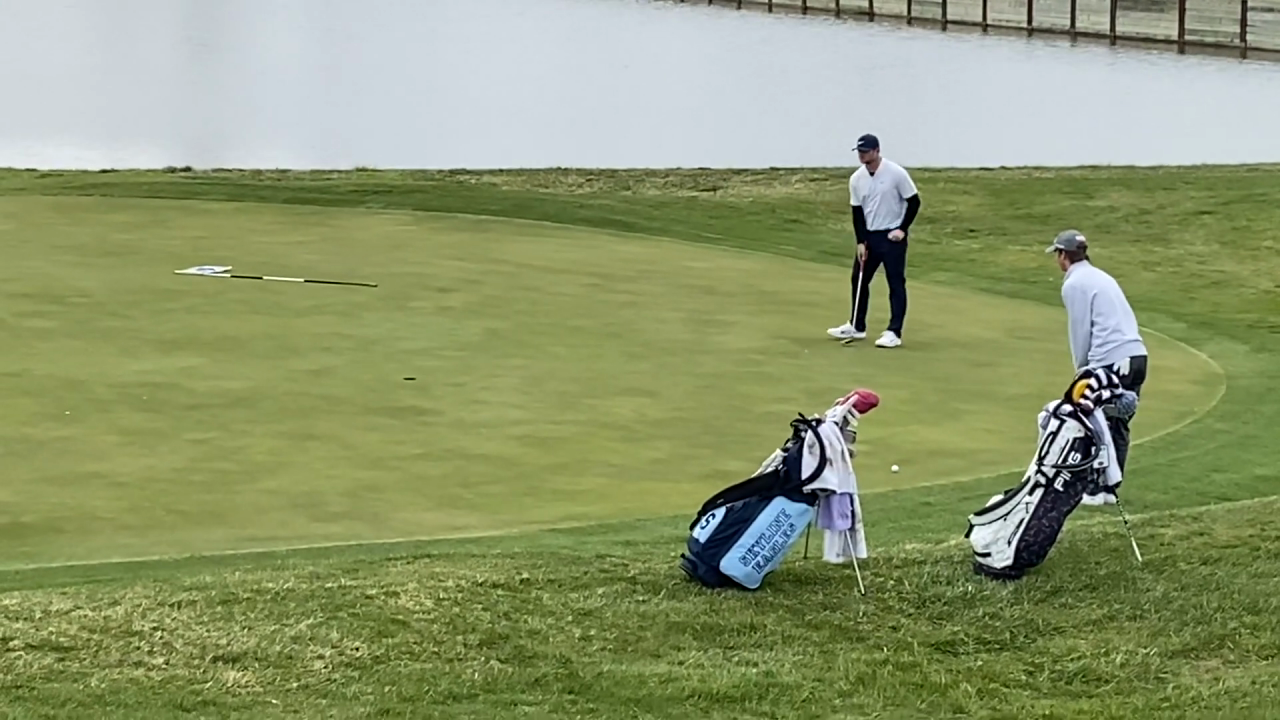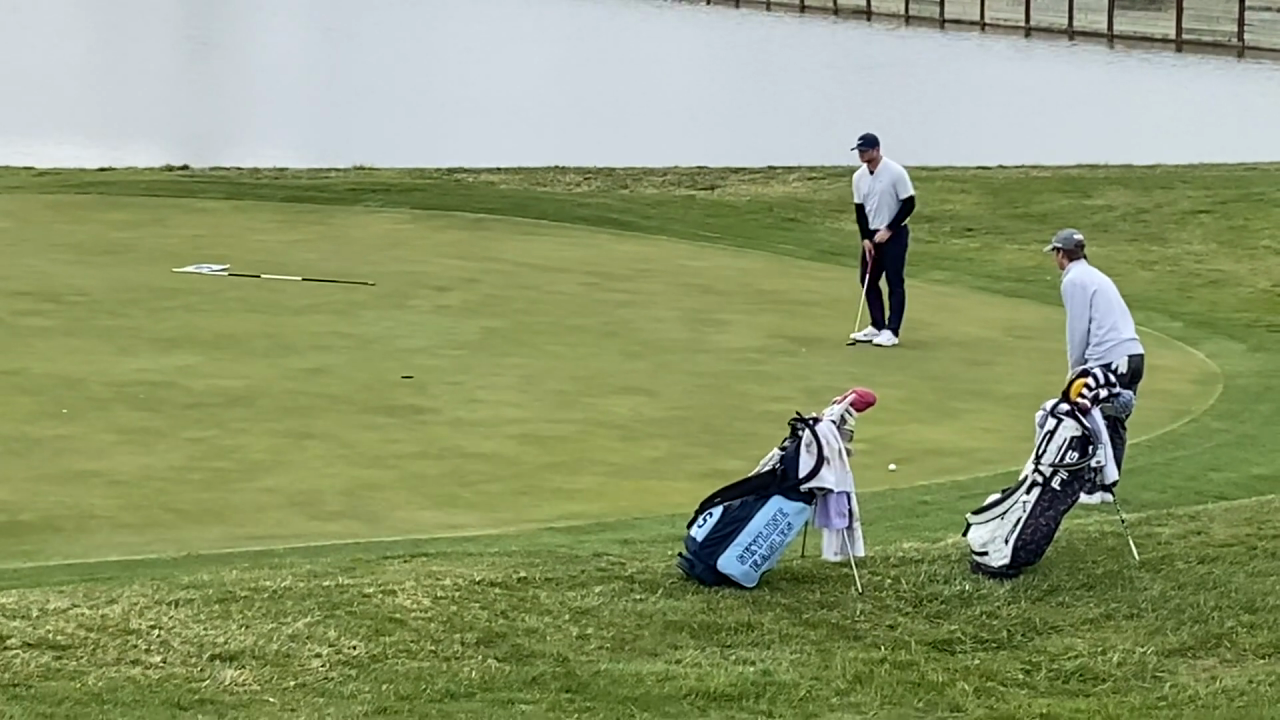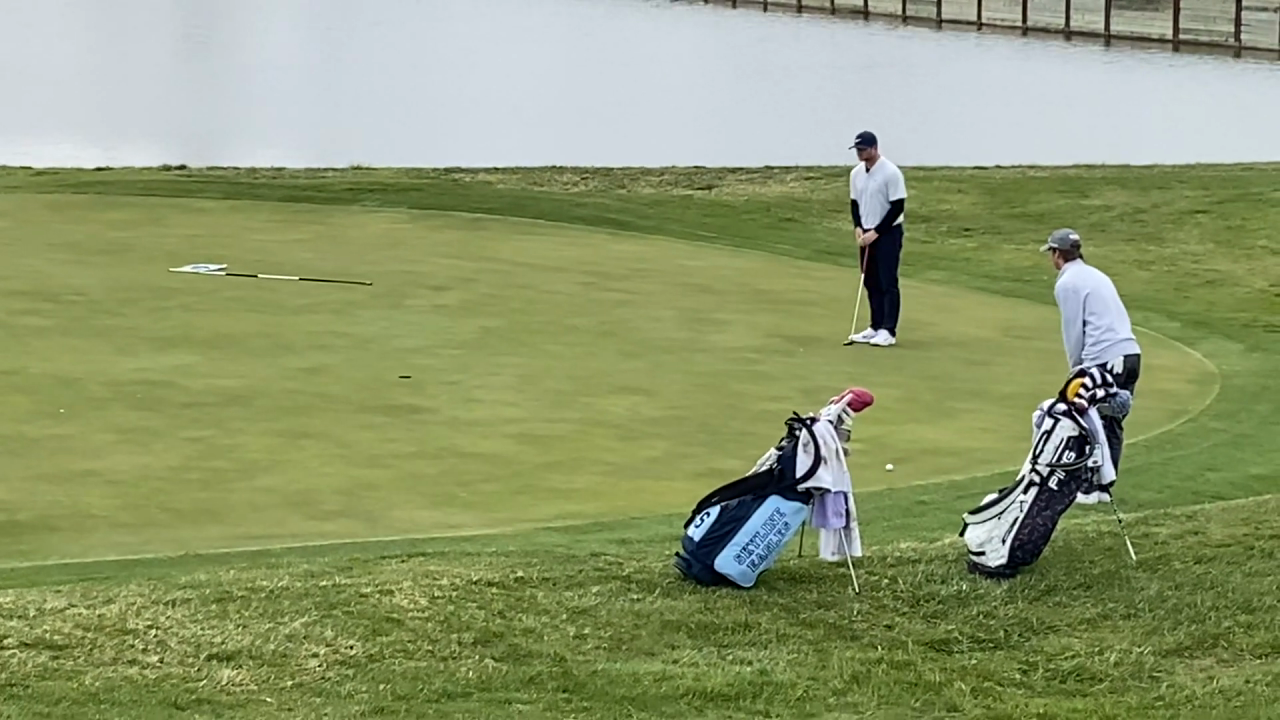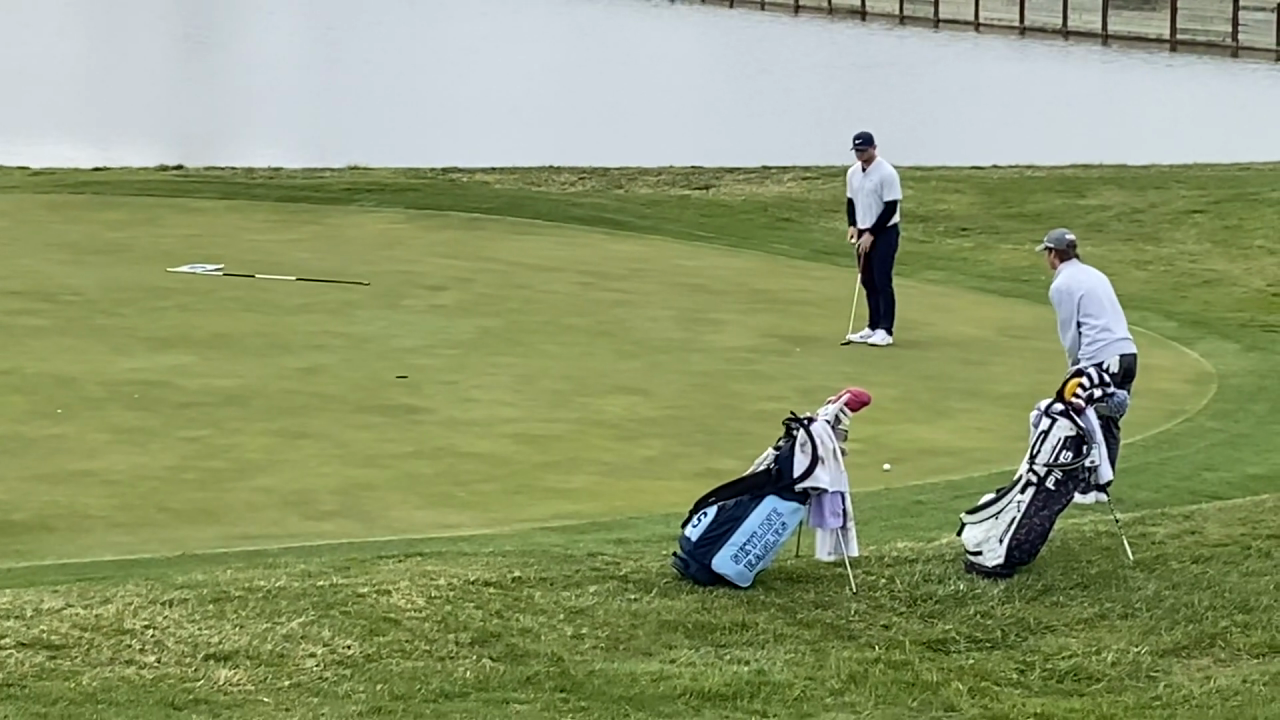
dt=0.3s
person 1, frame 1
left shoulder: (1074, 284)
right shoulder: (1100, 276)
left elbow: (1080, 333)
left wrist: (1081, 369)
right wrist: (1089, 366)
left hip: (1110, 361)
right hip: (1137, 355)
right knee: (1119, 425)
left ankle: (1094, 490)
right ankle: (1109, 488)
person 1, frame 2
left shoulder: (1073, 280)
right shoulder: (1096, 276)
left elbow: (1078, 330)
left wrist: (1074, 369)
right wrist: (1082, 366)
left hip: (1108, 360)
right hip: (1133, 354)
right knee: (1115, 424)
person 1, frame 3
left shoulder: (1066, 283)
right shoulder: (1095, 275)
left elbow: (1073, 331)
left wrist: (1075, 367)
right wrist: (1082, 365)
left hip: (1103, 360)
right hip: (1130, 354)
right knee: (1112, 424)
left ankle: (1088, 489)
right ankle: (1103, 487)
person 1, frame 4
left shoulder: (1061, 285)
right shoulder: (1094, 274)
left elbow: (1069, 332)
left wrist: (1074, 366)
right wrist: (1080, 363)
left hip: (1100, 359)
right hip: (1126, 353)
right knee: (1109, 424)
left ankle: (1086, 488)
right ankle: (1100, 486)
person 2, frame 1
left shoulder: (896, 173)
right shoulder: (856, 178)
left elbow: (914, 202)
right elbow: (857, 212)
left wrist: (903, 229)
right wrist: (860, 242)
left hip: (892, 236)
right hip: (870, 236)
left knee: (895, 284)
right knee: (859, 280)
left ankle: (894, 332)
right ankle: (856, 326)
person 2, frame 2
left shoulder: (896, 172)
right shoulder: (858, 177)
left elbow: (909, 204)
right elbow: (859, 209)
left wrist: (889, 230)
right wrist: (865, 238)
left hip: (895, 235)
right hip: (873, 236)
left knee: (894, 283)
right knee: (867, 280)
left ankle: (892, 331)
right ankle: (877, 326)
person 2, frame 3
left shoulder: (891, 172)
right shoulder: (856, 173)
left elbow: (898, 207)
left wrist: (876, 232)
right wrist: (858, 227)
left hip: (888, 234)
right hip: (868, 235)
left knee: (888, 283)
right knee: (871, 283)
left ankle: (888, 331)
right ankle: (876, 327)
person 2, frame 4
left shoulder: (887, 173)
right shoulder: (852, 173)
left elbow: (891, 208)
left wrist: (872, 233)
right wrist: (852, 226)
left hip: (884, 234)
right hip: (864, 234)
left knee: (882, 282)
right knee: (868, 282)
left ankle: (886, 330)
right ankle: (873, 327)
